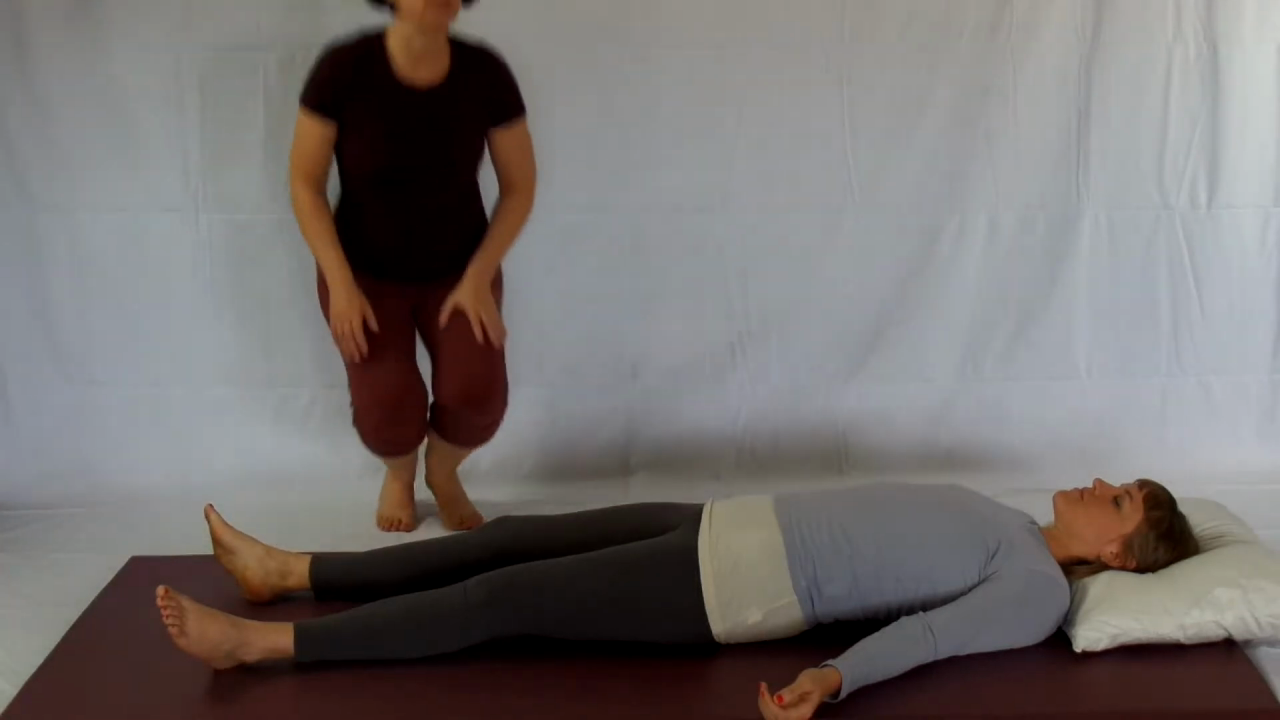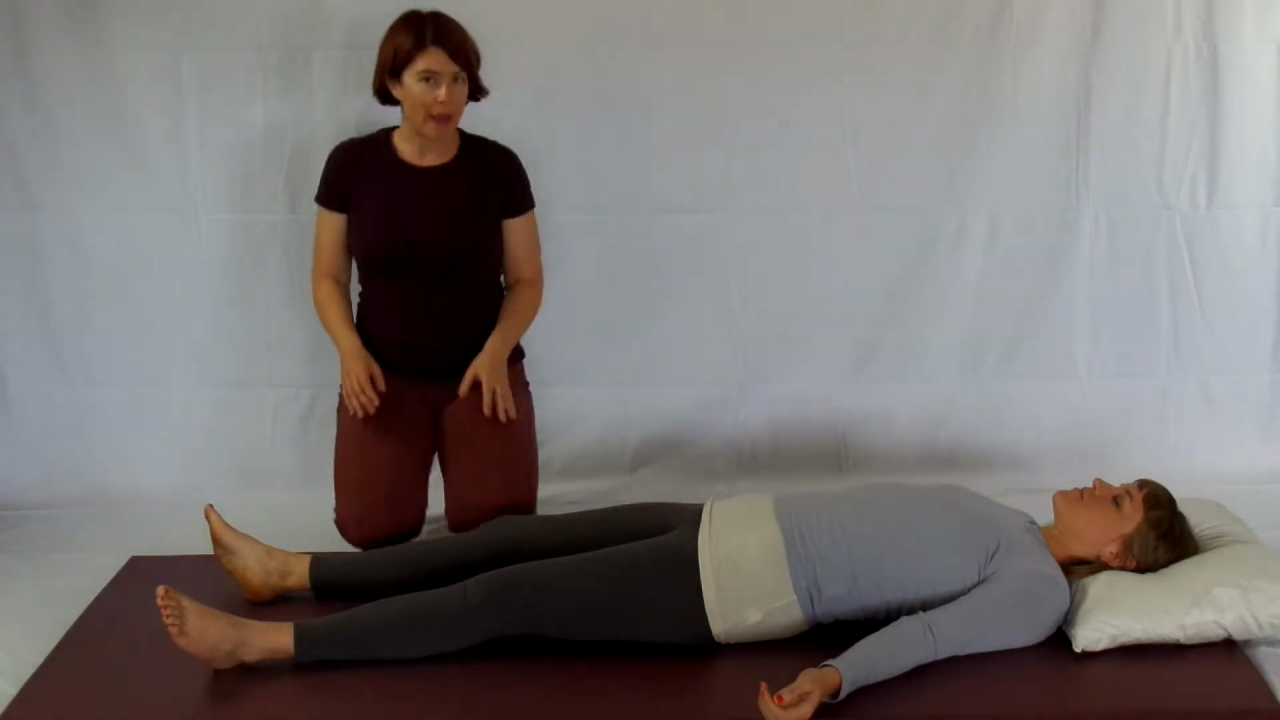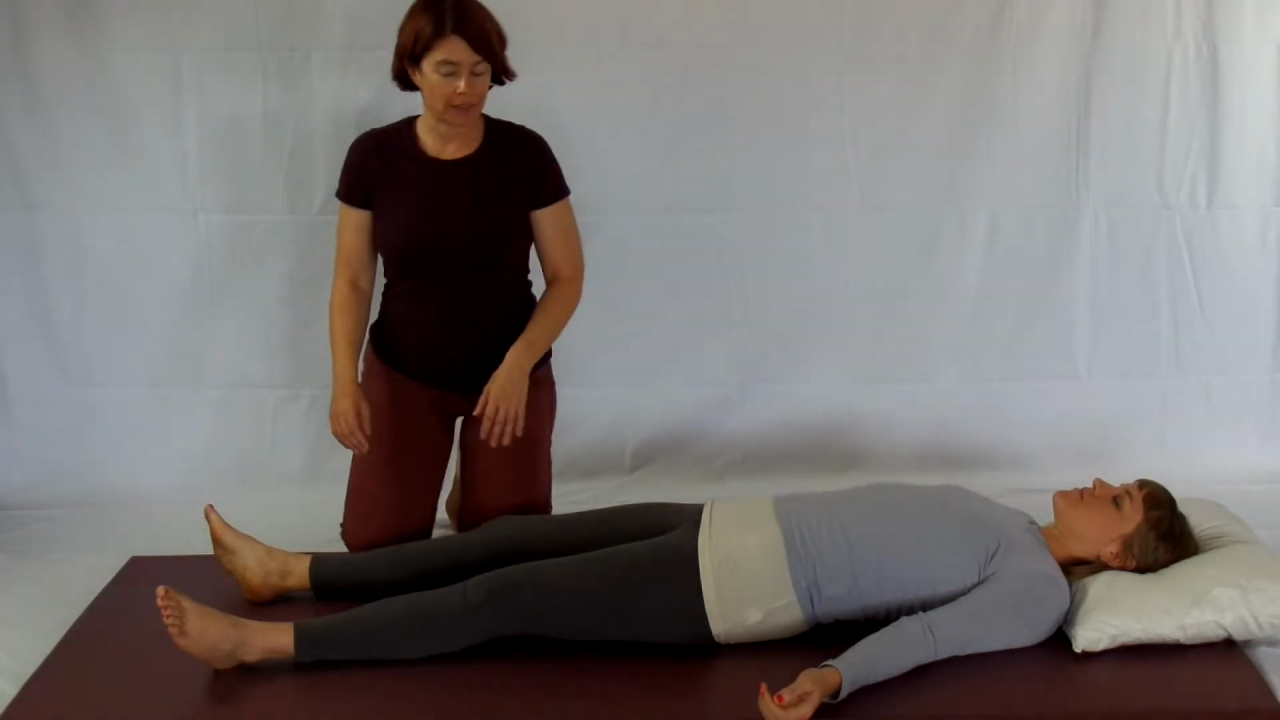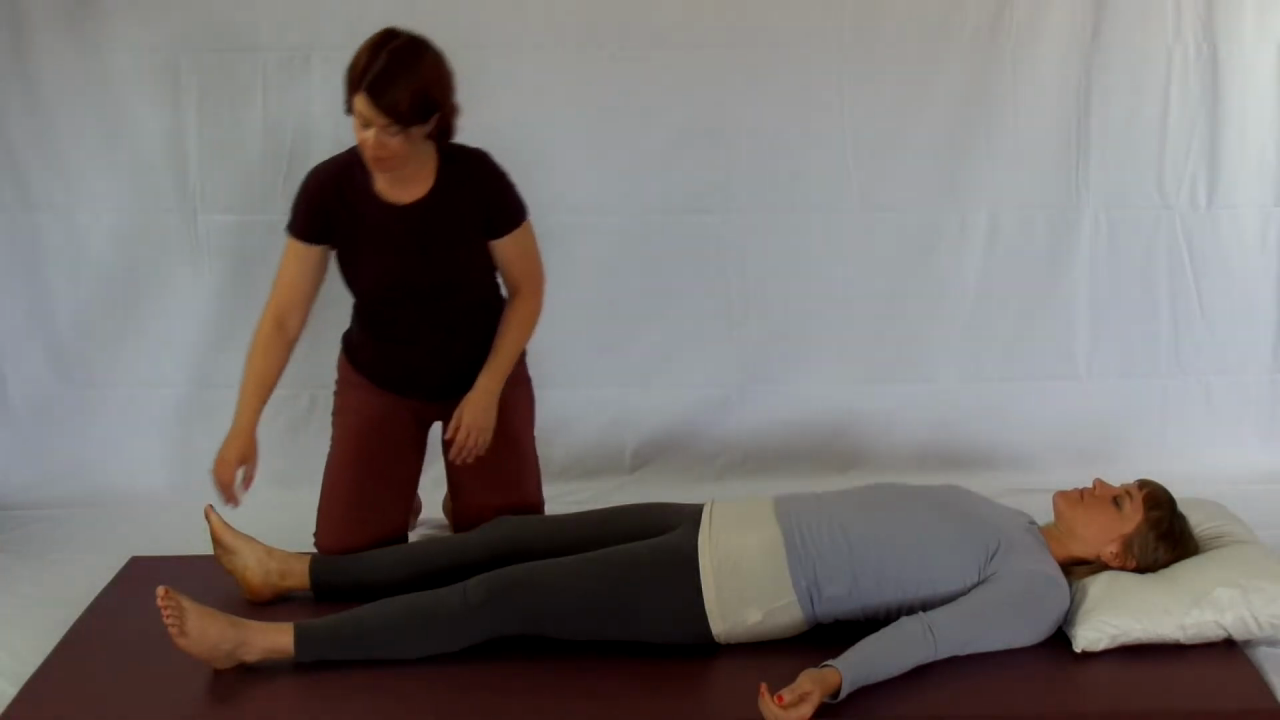
dt=0.4s
person 1, frame 1
left shoulder: (1039, 594)
right shoulder: (1011, 529)
left elbow: (929, 630)
left hip: (738, 589)
right hip: (733, 528)
left knee: (503, 601)
right knee: (508, 541)
right ankle: (285, 569)
person 1, frame 2
left shoulder: (1039, 592)
right shoulder: (1013, 530)
left elbow: (929, 632)
left hip: (738, 589)
right hip: (732, 527)
left knee: (503, 600)
right knee: (509, 538)
right ankle: (286, 571)
person 1, frame 3
left shoulder: (1038, 594)
right shoulder: (1010, 528)
left elbow: (928, 631)
left hip: (738, 589)
right hip: (732, 527)
left knee: (501, 600)
right knee: (508, 538)
right ankle: (286, 569)
person 1, frame 4
left shoulder: (1039, 594)
right shoulder: (1013, 528)
left elbow: (929, 633)
left hip: (738, 591)
right hip: (732, 529)
left knee: (502, 601)
right knee: (509, 538)
right ankle: (290, 571)
person 2, frame 1
left shoulder: (485, 73)
right shoulder: (343, 70)
left elbow: (520, 187)
right elbow: (304, 183)
left wrist: (476, 279)
right wrist: (339, 284)
left hip: (458, 274)
right hip: (367, 275)
left knee: (477, 398)
right knee: (385, 414)
left ankle: (443, 472)
right ankle: (400, 476)
person 2, frame 2
left shoulder: (497, 167)
right shoulder: (352, 165)
left elbow: (526, 281)
right elbow: (328, 276)
left wrist: (495, 353)
right wrist: (349, 351)
left hip: (477, 372)
right hip: (387, 372)
left knee: (496, 522)
right knee: (372, 528)
left ankle: (460, 471)
right ankle: (414, 456)
person 2, frame 3
left shoulder: (524, 155)
right shoulder: (372, 157)
left elbow: (567, 278)
right elbow: (352, 280)
left wrist: (516, 366)
right wrist: (345, 379)
left hip: (504, 370)
right hip: (402, 372)
right knee: (374, 538)
left ankle: (471, 487)
right ankle: (422, 473)
person 2, frame 4
left shoulder: (478, 179)
right shoulder: (327, 189)
left elbow: (527, 290)
right elbow: (284, 316)
left wrist: (487, 391)
right wrist: (244, 428)
left hip: (482, 374)
right hip: (378, 383)
right knee: (348, 548)
left ankle: (461, 497)
right ankle: (398, 493)
